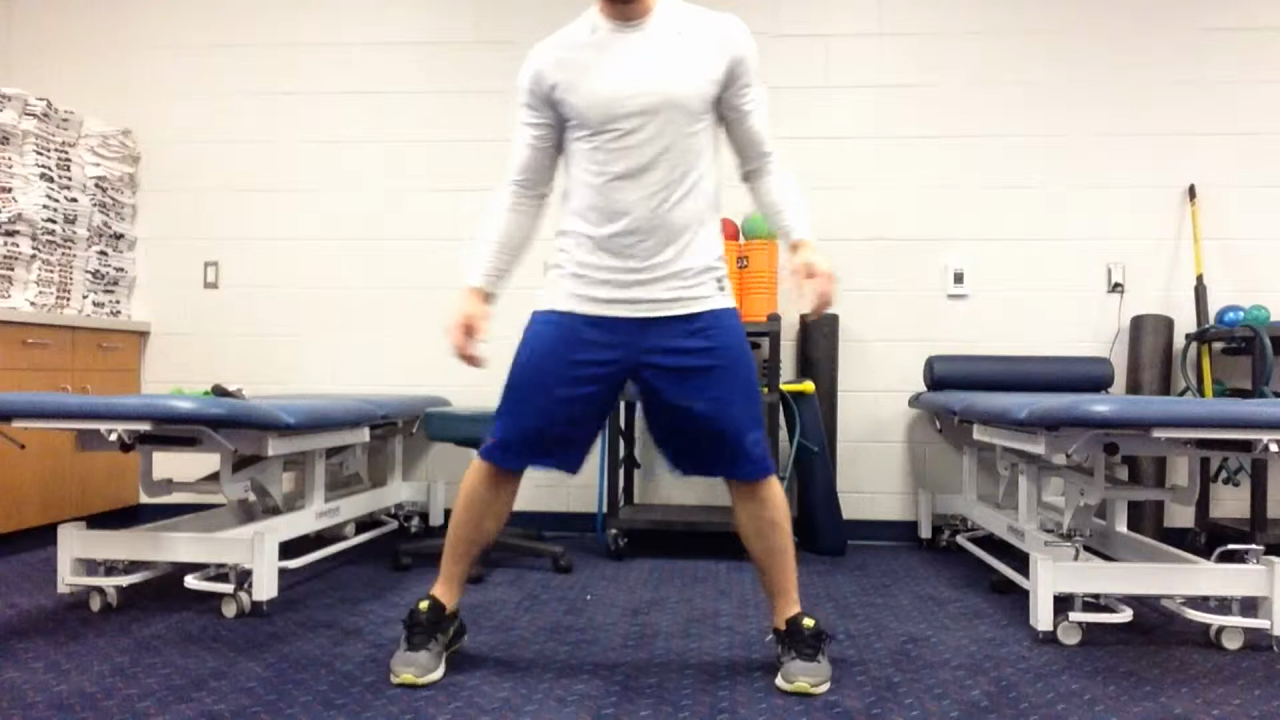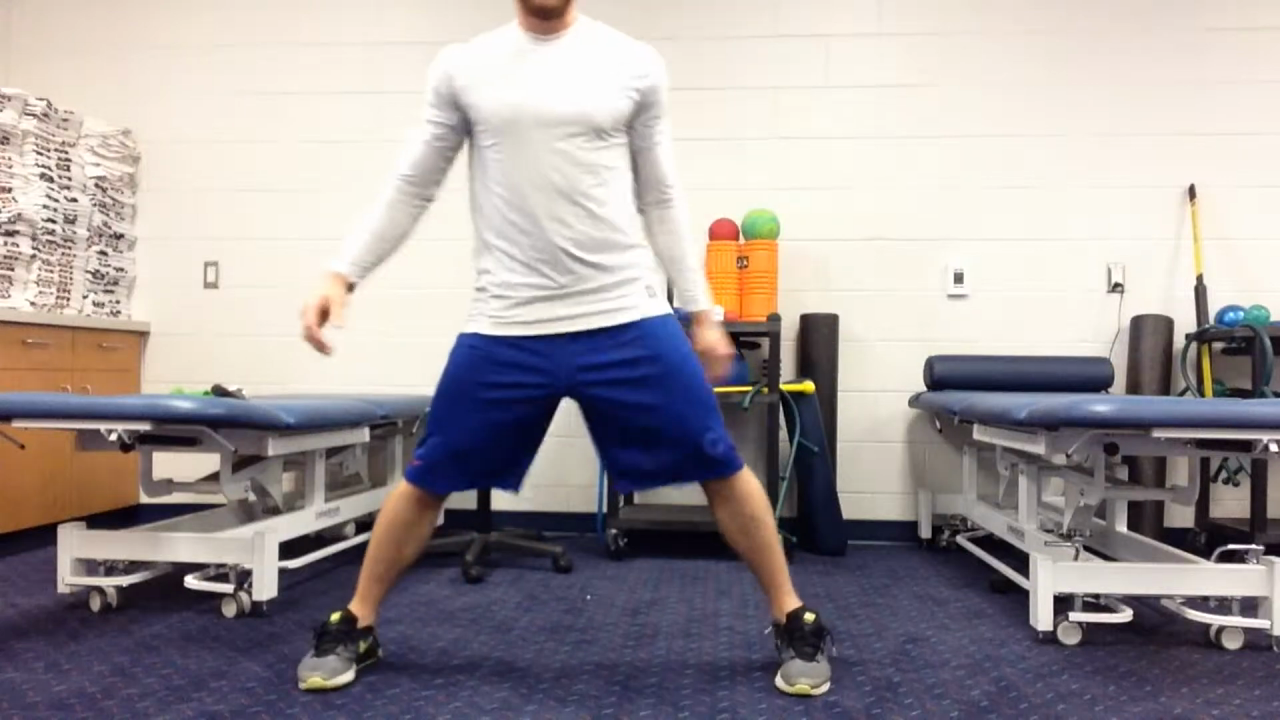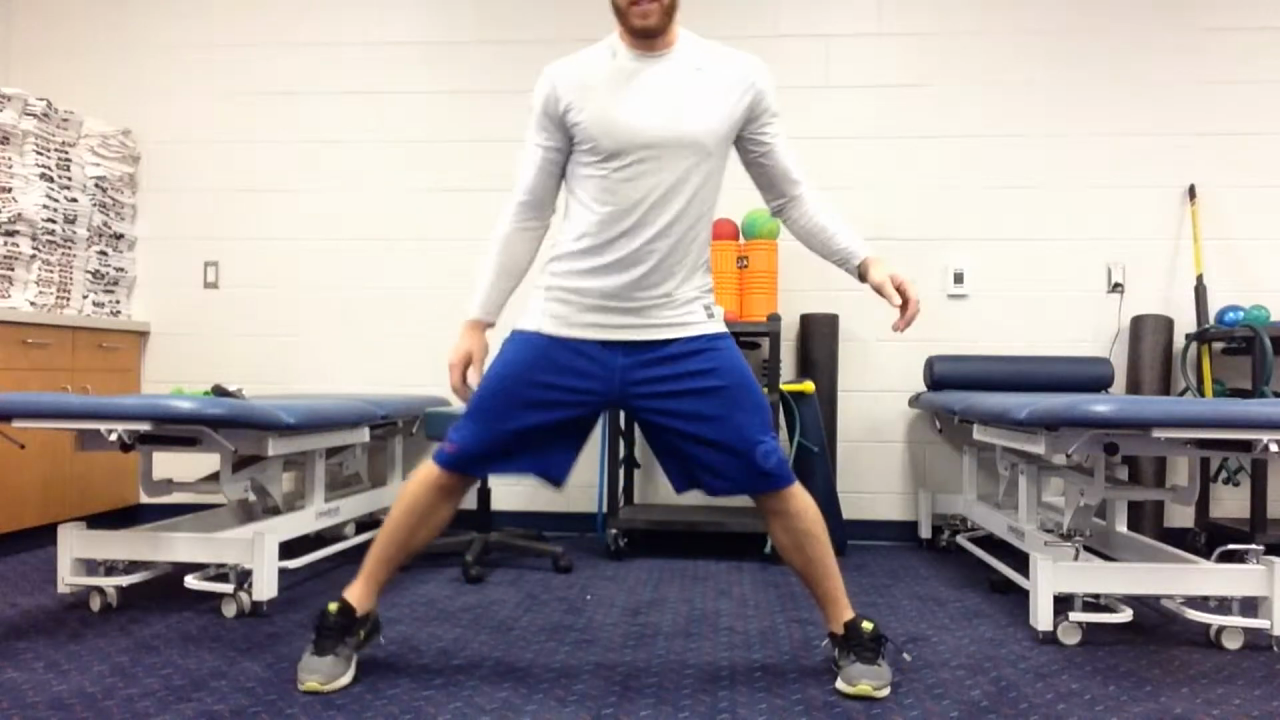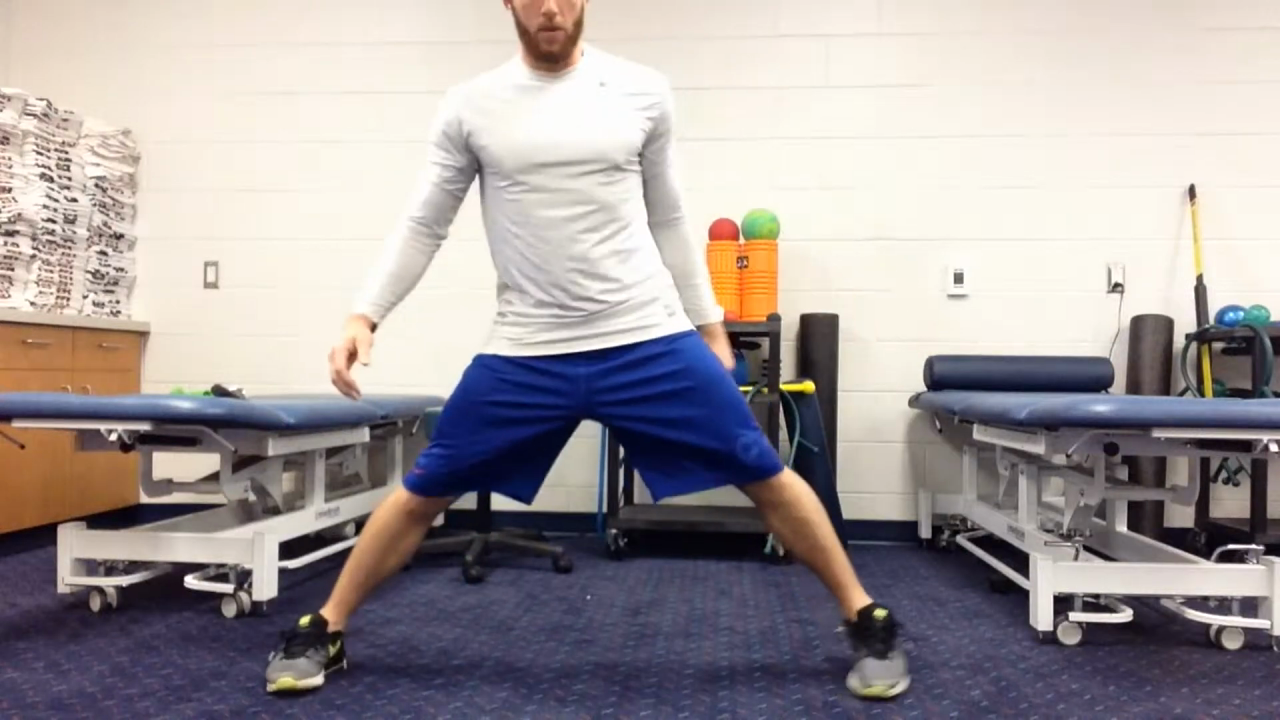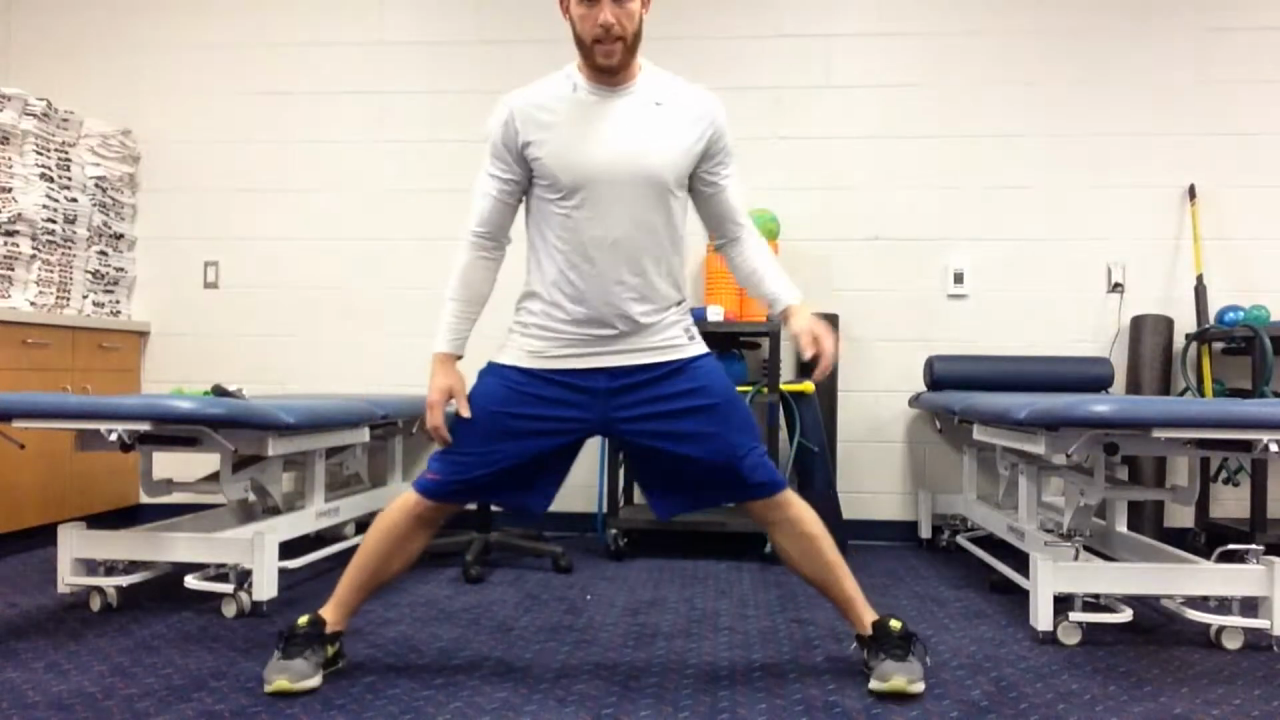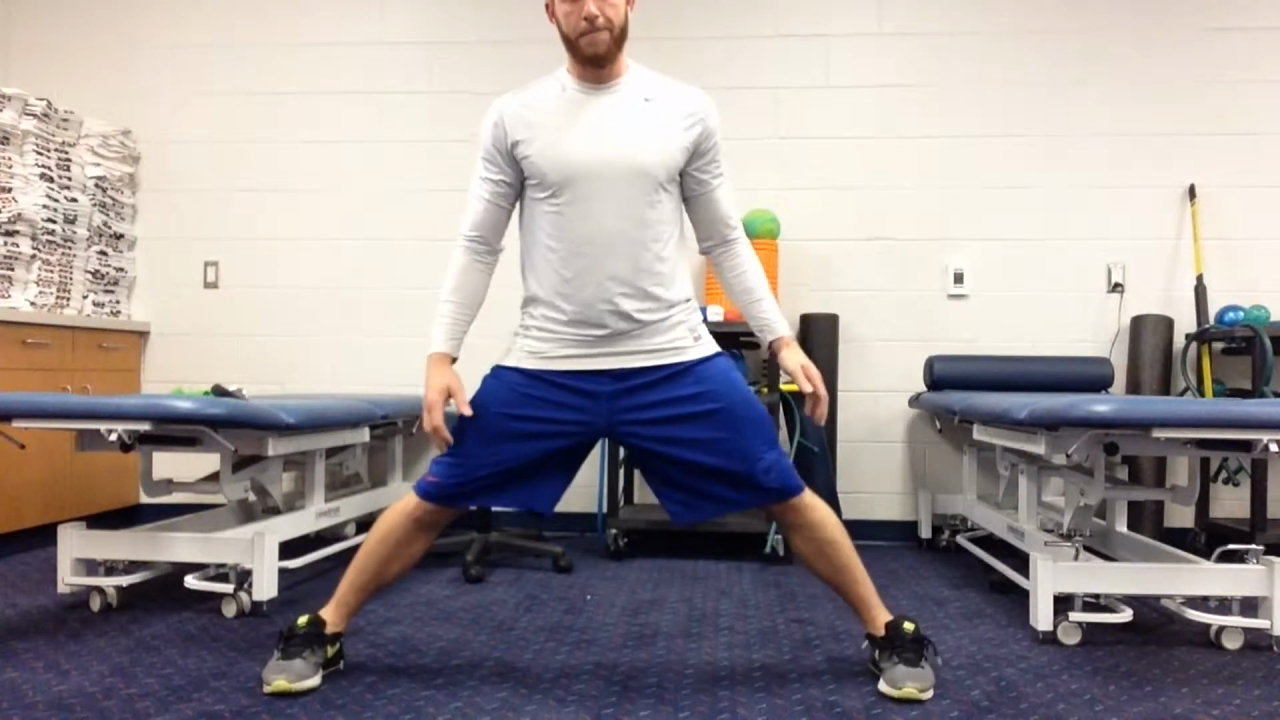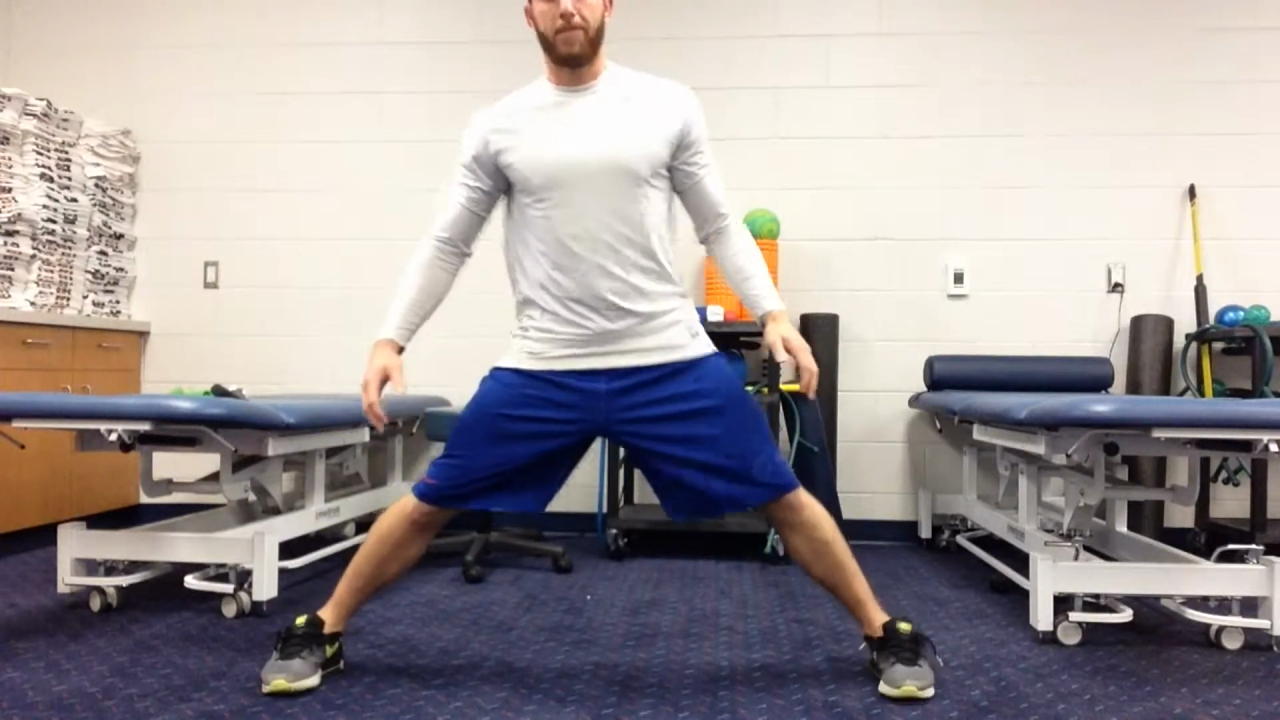
dt=0.5s
person 1, frame 1
right shoulder: (553, 59)
left elbow: (759, 160)
right elbow: (523, 188)
left wrist: (800, 242)
right wrist: (479, 289)
left hip: (695, 307)
right hip: (579, 307)
left knee: (750, 468)
right knee: (502, 457)
left ankle: (795, 629)
right ankle: (438, 616)
person 1, frame 2
left shoulder: (633, 65)
right shoulder: (461, 67)
left elbow: (658, 200)
right elbow: (410, 188)
left wrist: (701, 310)
right wrist: (341, 275)
left hip: (627, 320)
right hip: (505, 329)
left knee: (722, 468)
right knee: (428, 480)
left ankle: (796, 623)
right ankle: (353, 628)
person 1, frame 3
left shoulder: (738, 78)
right shoulder: (566, 82)
left elbow: (789, 196)
right elbow: (528, 212)
left wrist: (865, 262)
right wrist: (477, 320)
left hip: (682, 335)
right hip: (561, 332)
left knee: (774, 483)
right knee: (452, 466)
left ankle: (850, 633)
right ankle: (351, 615)
person 1, frame 4
left shoulder: (642, 92)
right shoulder: (471, 106)
left elbow: (668, 220)
right elbow: (423, 226)
left wrist: (710, 324)
right wrist: (364, 316)
left hip: (649, 341)
right hip: (525, 354)
left knee: (764, 474)
right knee: (424, 491)
left ankle: (865, 621)
right ankle: (323, 630)
person 1, frame 5
left shoulder: (696, 113)
right shoulder: (524, 113)
left elbow: (734, 234)
right elbow: (485, 242)
left wrist: (793, 308)
right wrist: (446, 354)
left hip: (665, 361)
right hip: (541, 366)
left knee: (768, 495)
right knee: (433, 498)
left ankle: (876, 634)
right ankle: (321, 631)
person 1, frame 6
left shoulder: (686, 109)
right shoulder: (514, 117)
left elbow: (724, 240)
right elbow: (477, 247)
left wrist: (782, 338)
right wrist: (440, 354)
left hip: (675, 365)
right hip: (544, 371)
left knee: (786, 498)
right knee: (433, 502)
left ankle: (889, 635)
right ankle: (321, 632)
person 1, frame 7
left shoulder: (667, 105)
right shoulder: (499, 127)
left elbow: (718, 225)
right elbow: (446, 245)
left wrist: (772, 313)
right wrist: (390, 339)
left hip: (670, 363)
right hip: (544, 370)
left knee: (780, 497)
right knee: (429, 504)
left ankle: (885, 635)
right ankle: (320, 633)
